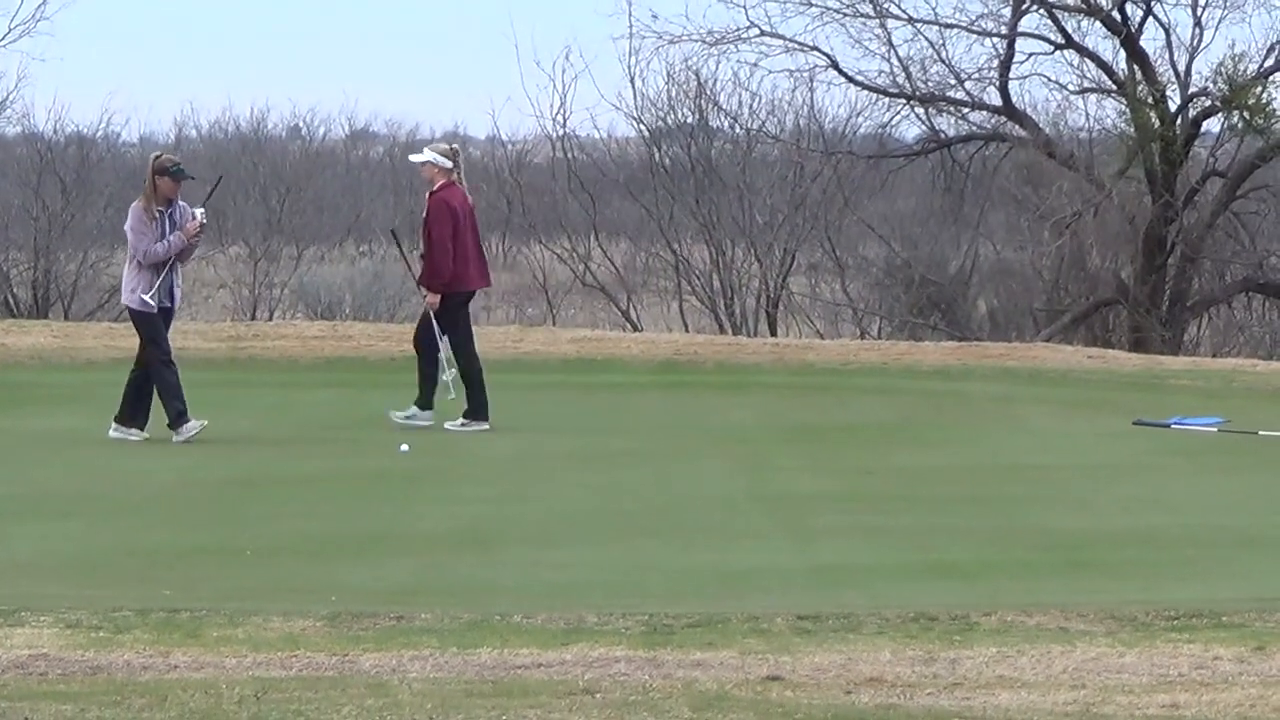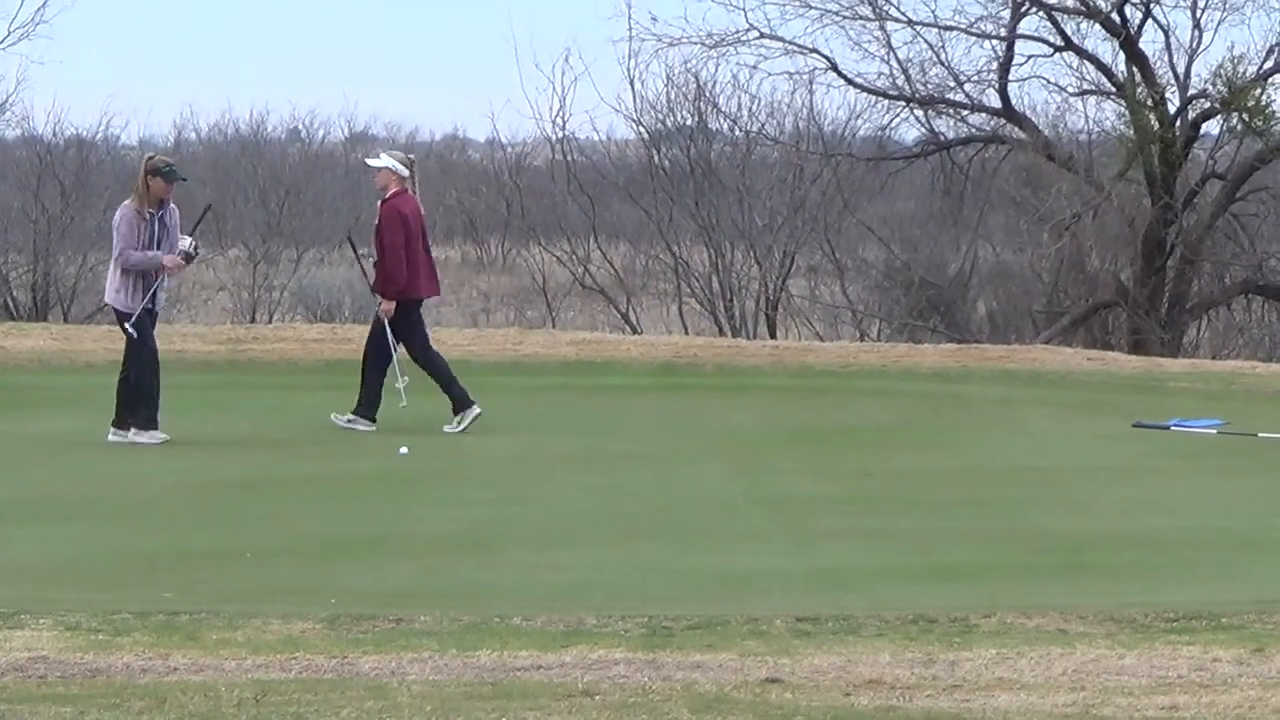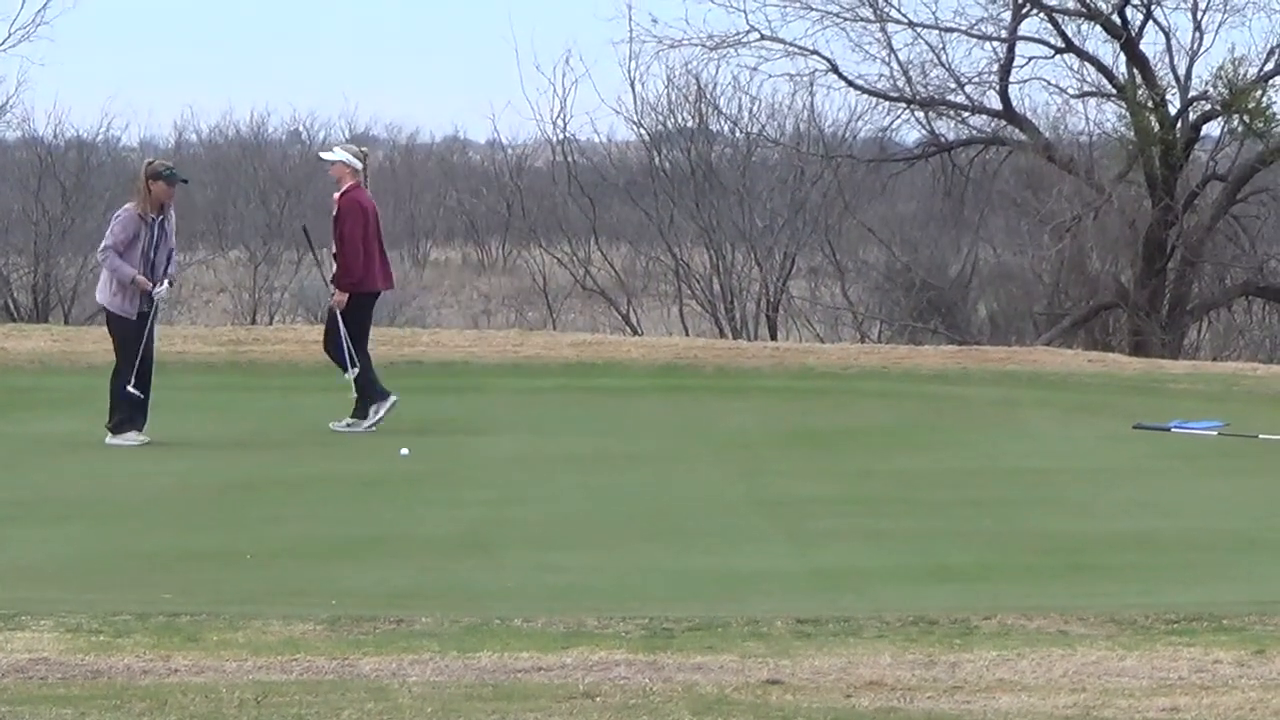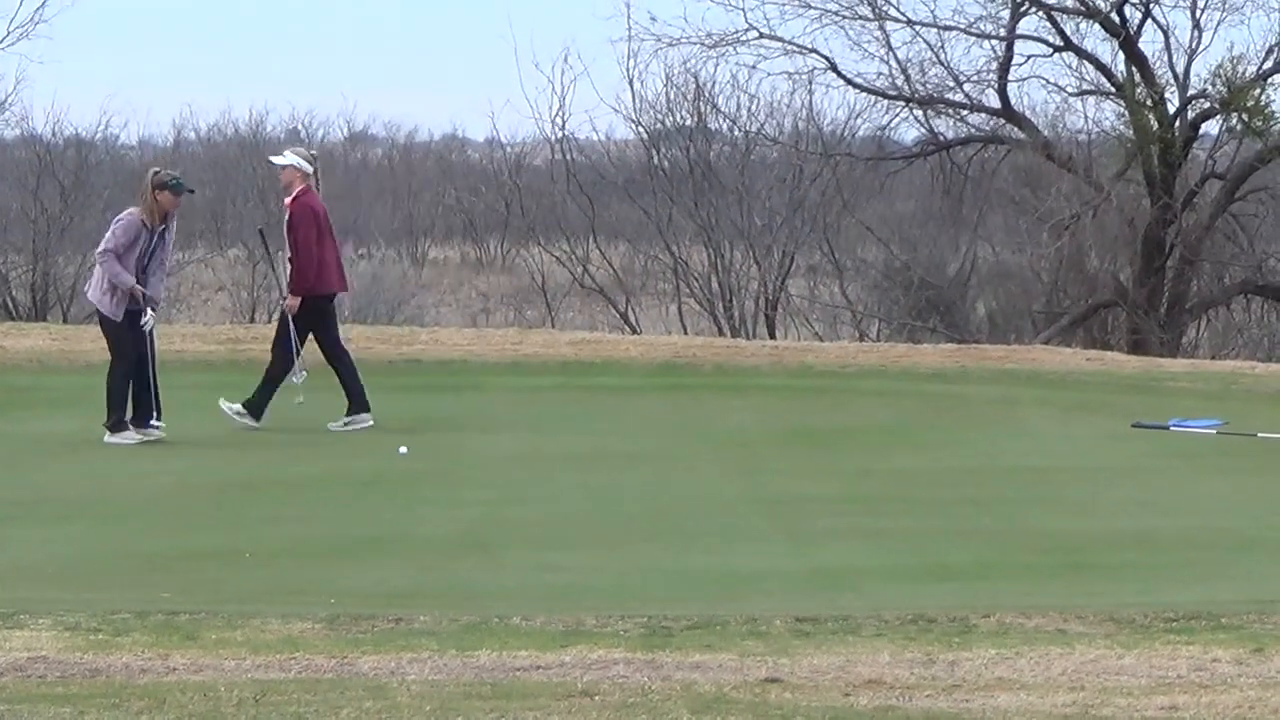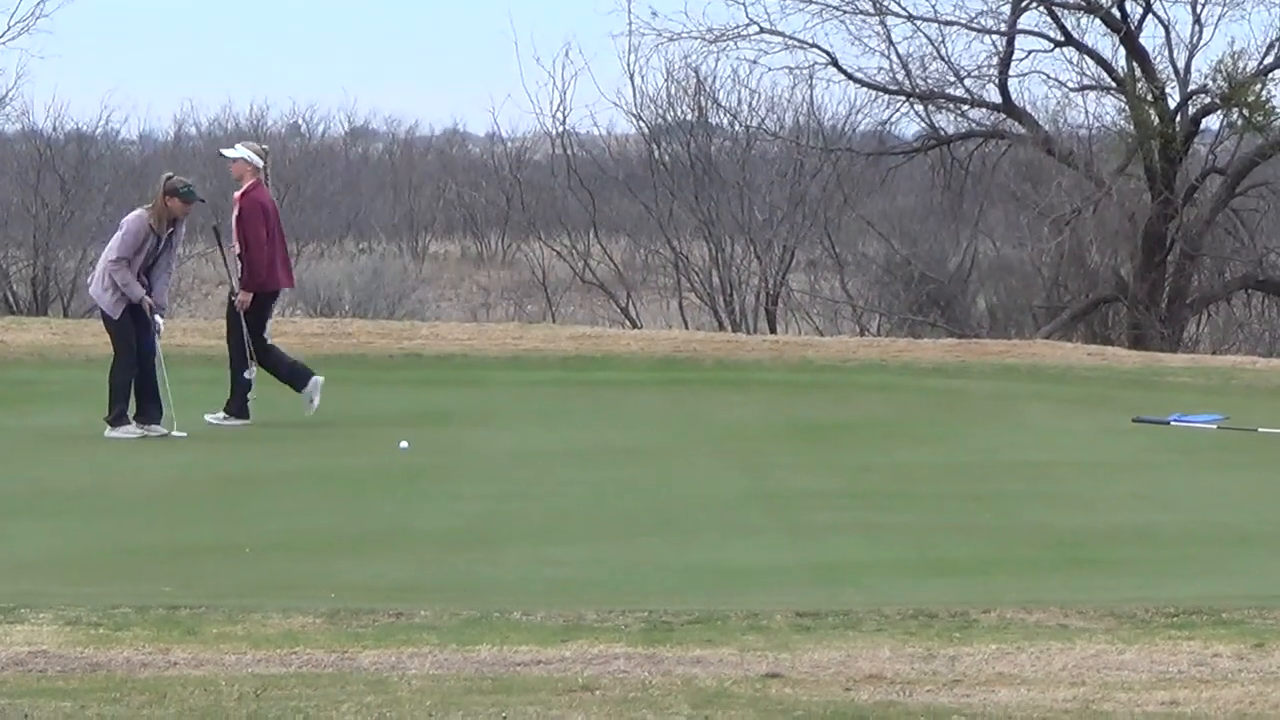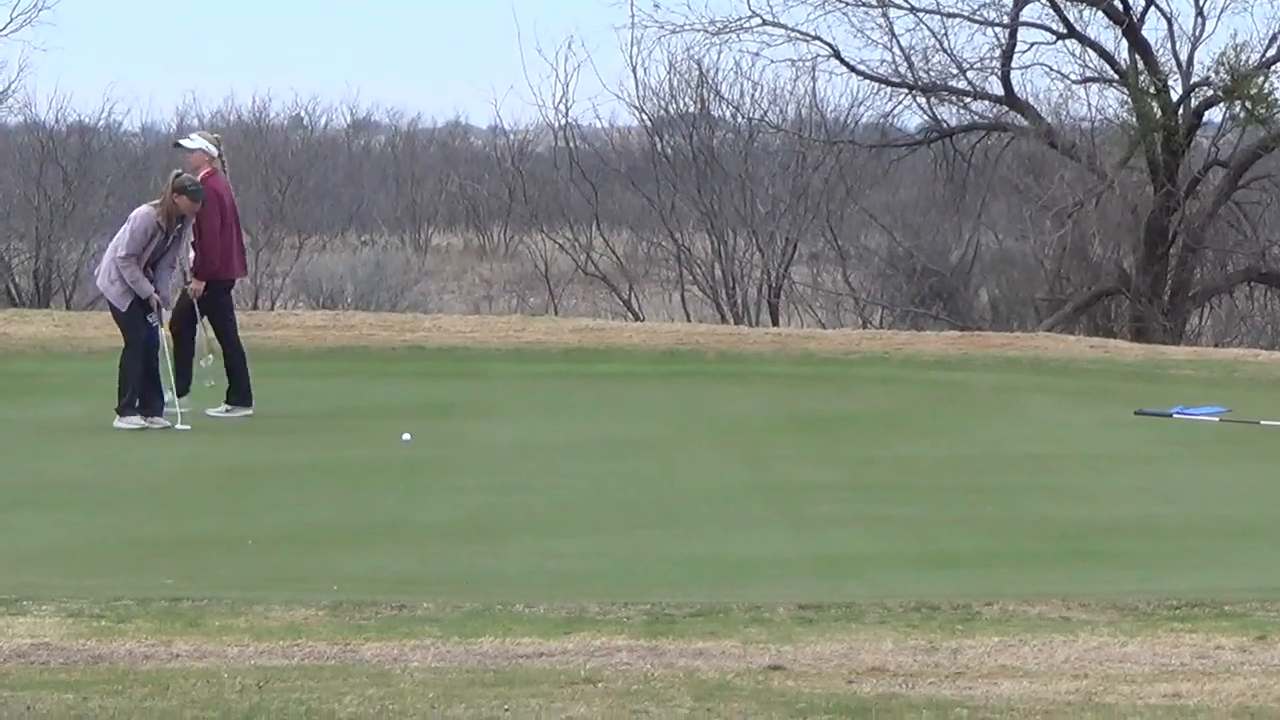
dt=0.2s
person 1, frame 1
left shoulder: (440, 200)
right shoulder: (458, 194)
left elbow: (441, 248)
left wrist: (436, 288)
left hip: (452, 284)
right hip: (463, 280)
left knee: (461, 346)
right knee: (426, 341)
left ankle: (477, 415)
right ankle: (424, 407)
person 1, frame 2
left shoulder: (392, 207)
right shoulder: (408, 202)
left elbow: (394, 255)
left wrist: (389, 296)
left hip: (403, 291)
right hip: (412, 288)
left knee: (420, 351)
right knee: (377, 350)
left ankle: (464, 405)
right ankle: (364, 414)
person 1, frame 3
left shoulder: (351, 200)
right shoulder: (357, 197)
left elbow: (352, 248)
left wrist: (344, 287)
left hip: (358, 285)
right hip: (366, 283)
left knee: (336, 344)
right knee: (353, 345)
left ankle: (379, 396)
right ankle: (362, 414)
person 1, frame 4
left shoulder: (302, 204)
right shoulder: (306, 201)
left elbow: (305, 252)
left wrist: (296, 292)
left hip: (311, 289)
right hip: (321, 287)
left knee: (284, 348)
right knee: (332, 348)
left ankle: (253, 410)
right ankle: (359, 410)
person 1, frame 5
left shoulder: (252, 199)
right shoulder: (257, 196)
left elbow: (256, 248)
left wrist: (247, 287)
left hip: (258, 284)
right hip: (267, 282)
left knee: (240, 344)
right knee: (256, 345)
left ankle: (236, 411)
right ankle: (307, 381)
person 1, frame 6
left shoulder: (208, 187)
right shoulder: (214, 183)
left elbow: (210, 237)
left wrist: (200, 276)
left hip: (214, 273)
right hip: (218, 270)
left knee: (226, 333)
right knee: (182, 325)
left ankle: (240, 400)
right ankle: (178, 392)
person 2, frame 1
left shoulder: (182, 210)
right shoulder: (139, 211)
left elbow: (183, 256)
right elbow: (147, 254)
left wrist: (194, 238)
right wrist: (181, 236)
left hip: (167, 295)
right hip: (142, 296)
left knee: (148, 359)
right knee: (161, 357)
left ankle: (125, 422)
right ankle: (179, 422)
person 2, frame 2
left shoulder: (171, 212)
right shoulder: (129, 211)
left elbow: (169, 252)
right elbow: (123, 256)
left wrist: (179, 255)
right wrist: (161, 258)
left hip: (150, 295)
right hip: (127, 295)
left knee: (136, 359)
right knee: (146, 355)
left ankle: (123, 426)
right ankle: (143, 425)
person 2, frame 3
left shoulder: (168, 216)
right shoulder: (129, 215)
left elbow: (167, 255)
right elbow: (105, 253)
left wrist: (164, 280)
right wrist: (133, 276)
left hip: (145, 300)
right hip: (120, 298)
left knee: (144, 360)
right knee: (128, 360)
left ankle: (132, 425)
right ankle: (119, 429)
person 2, frame 4
left shoulder: (168, 224)
right shoulder: (132, 219)
left elbow: (160, 266)
right elbow: (104, 254)
left wrist: (153, 301)
right wrist: (129, 284)
left hip: (138, 300)
right hip: (112, 297)
left knee: (146, 357)
right knee: (124, 359)
left ankle: (143, 422)
right ankle: (116, 428)
person 2, frame 5
left shoulder: (177, 227)
right shoulder: (138, 221)
left elbow: (164, 269)
right elbow: (115, 262)
left wrist: (158, 307)
right wrist: (140, 295)
left hip: (141, 295)
right hip: (114, 290)
left knee: (147, 353)
right knee: (126, 353)
left ankle: (147, 418)
right ankle: (117, 422)
person 2, frame 6
left shoulder: (184, 222)
right shoulder: (145, 217)
left elbow: (168, 264)
right elbow: (125, 258)
left wrist: (162, 299)
right wrist: (148, 292)
left hip: (144, 283)
right hip: (119, 281)
left knee: (151, 344)
right knee: (136, 342)
left ankle: (150, 410)
right ankle: (125, 412)
